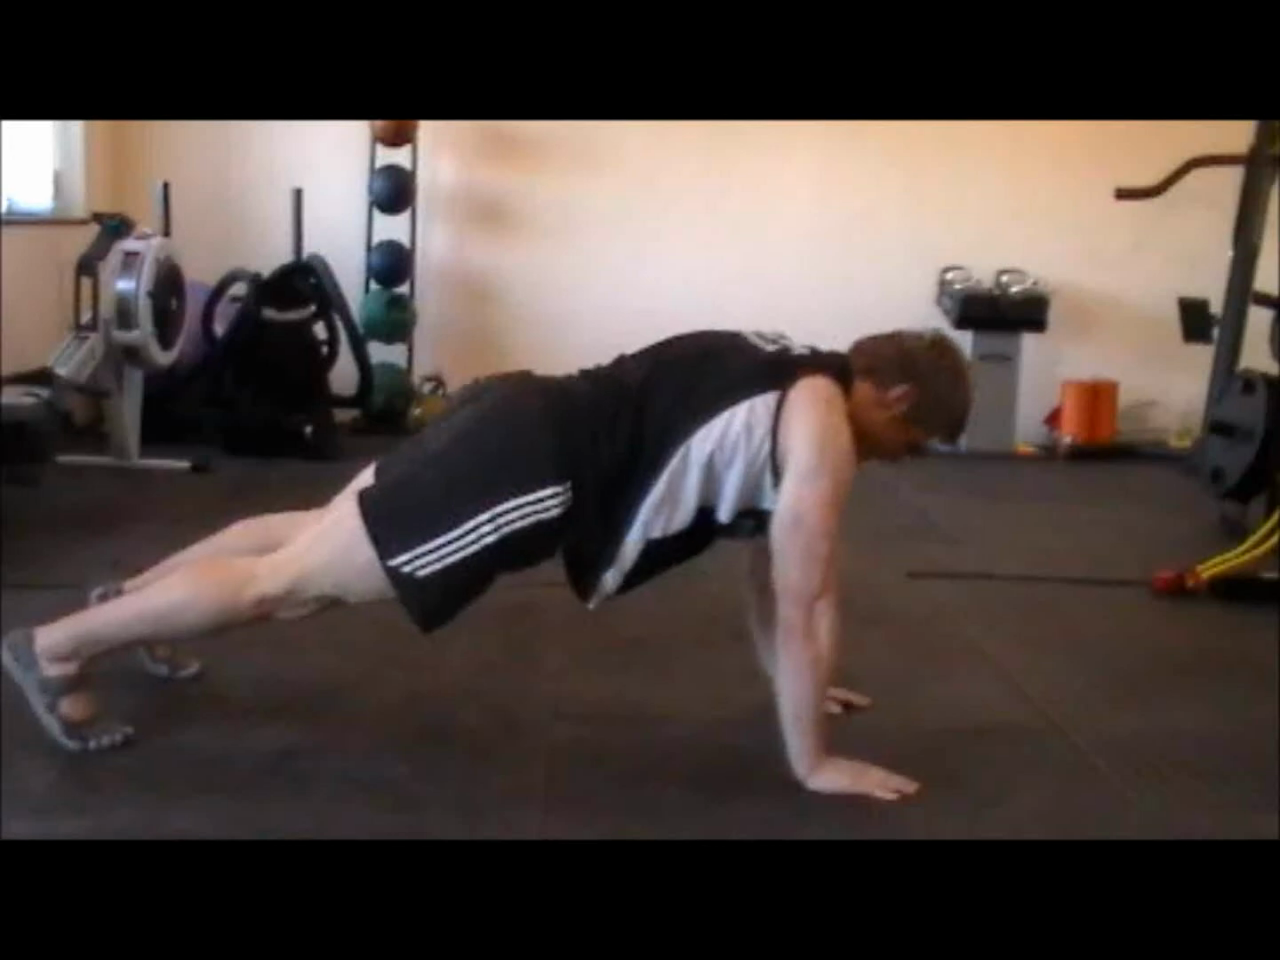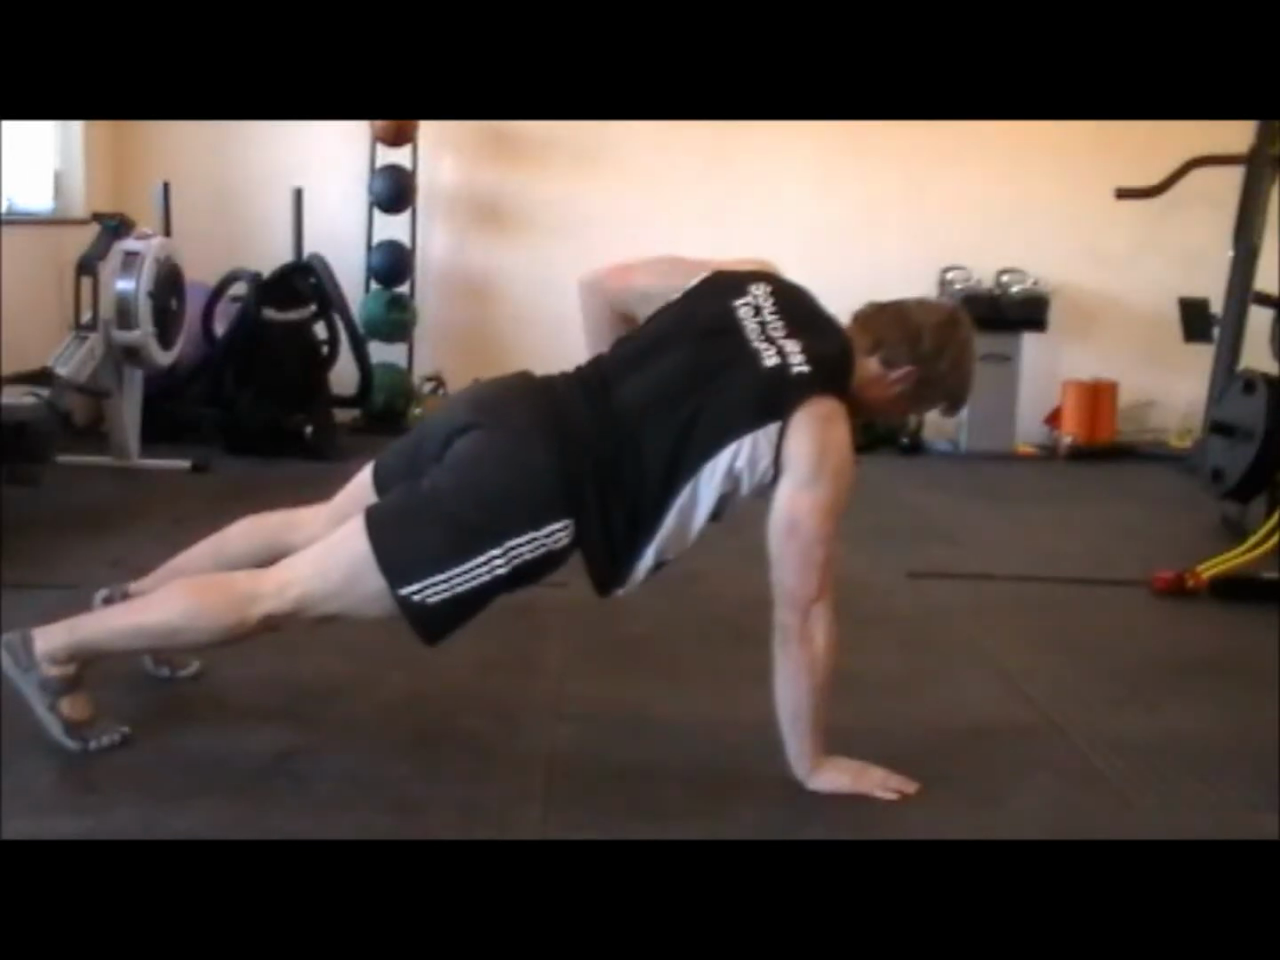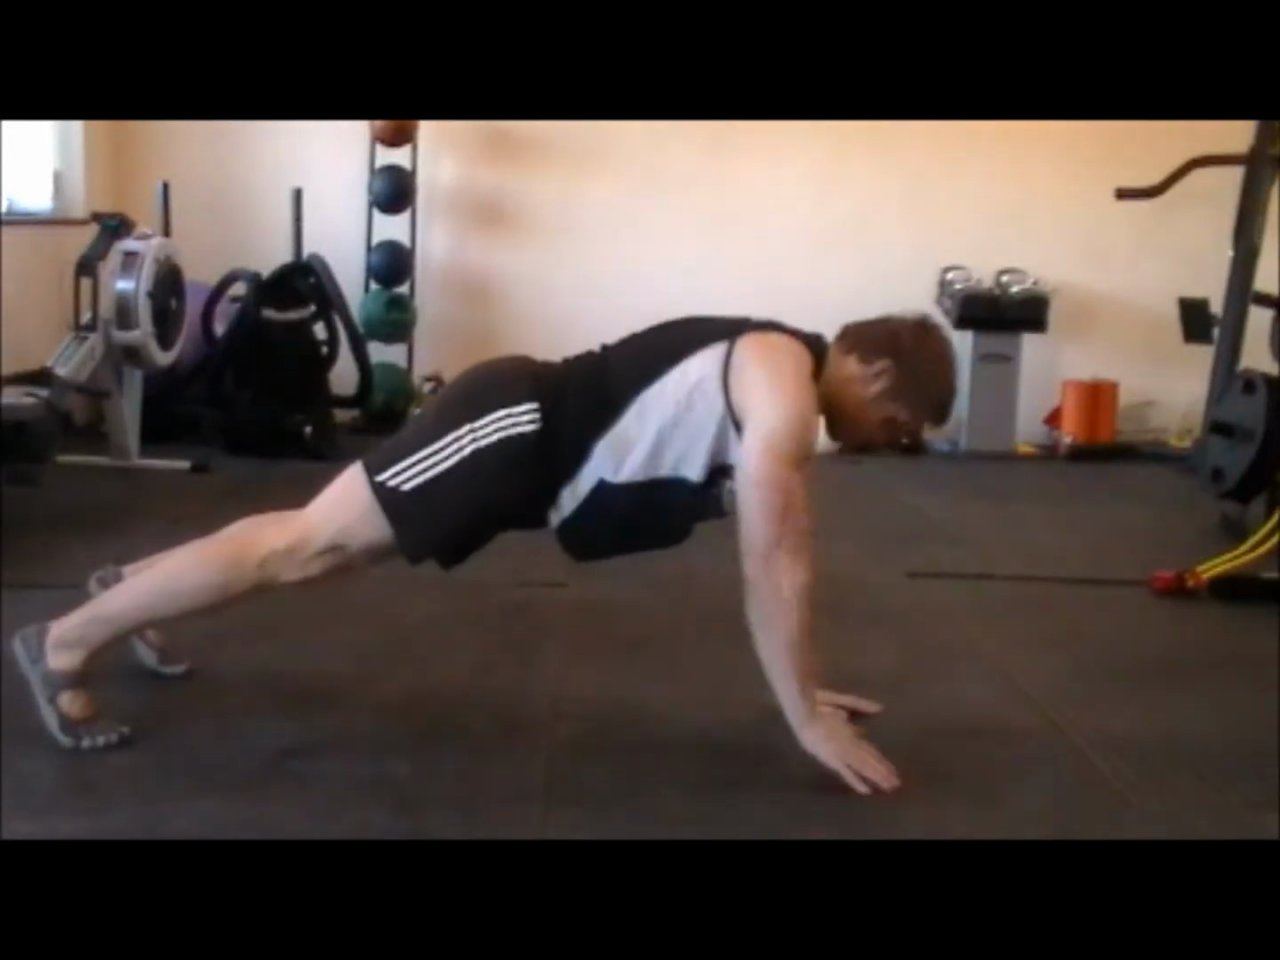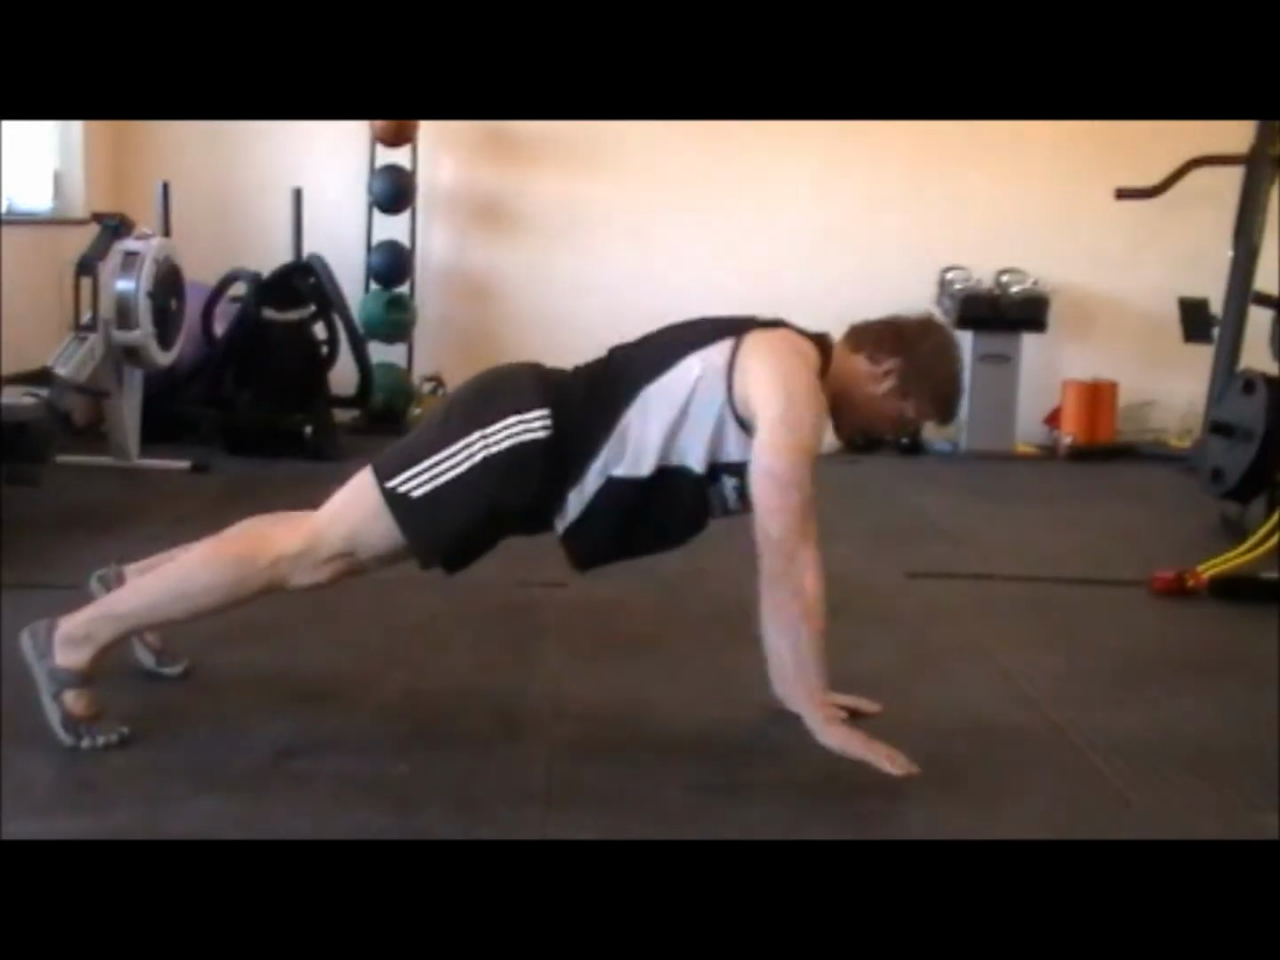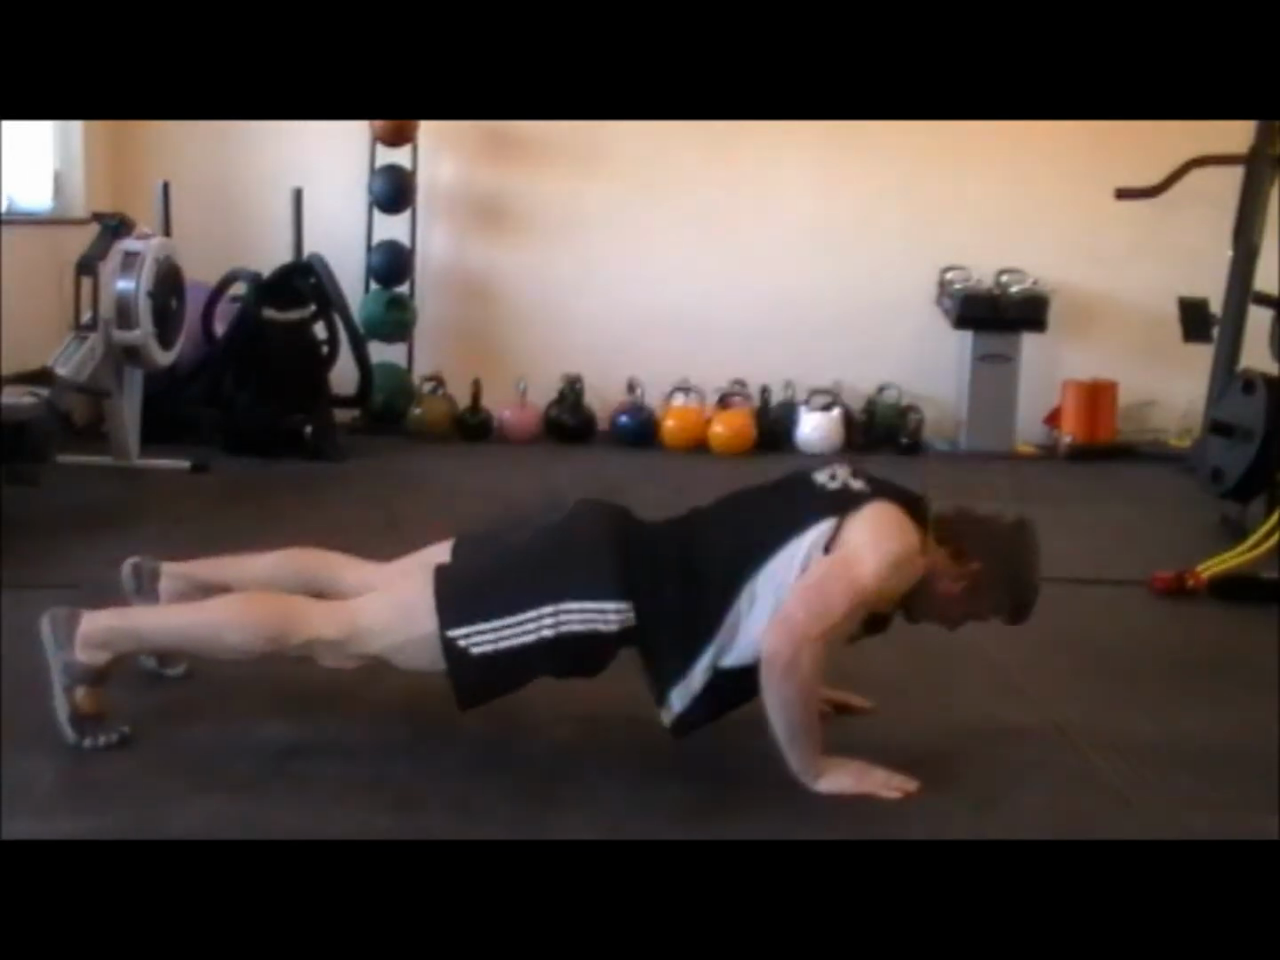
dt=1s
person 1, frame 1
left shoulder: (788, 386)
right shoulder: (825, 425)
left elbow: (765, 546)
right elbow: (807, 602)
left wrist: (788, 675)
right wrist: (814, 760)
left hip: (512, 419)
right hip: (528, 471)
left knee: (311, 532)
right knee: (288, 582)
left ankle: (126, 599)
person 1, frame 2
left shoulder: (754, 279)
right shoulder: (821, 431)
left elbow: (599, 289)
right elbow: (800, 610)
right wrist: (812, 761)
left hip: (503, 410)
right hip: (527, 490)
left knee: (315, 525)
right knee: (289, 594)
left ankle: (134, 595)
person 1, frame 3
left shoulder: (788, 398)
right shoulder: (785, 382)
left elbow: (782, 549)
right elbow: (769, 564)
left wrist: (800, 675)
right wrist: (810, 719)
left hip: (535, 452)
right hip: (512, 426)
left knee: (322, 541)
right knee: (302, 547)
left ankle: (126, 586)
right ankle: (63, 643)
person 1, frame 4
left shoulder: (809, 417)
right shoulder: (790, 371)
left elbow: (790, 555)
right elbow: (787, 558)
left wrist: (803, 687)
right wrist: (815, 708)
left hip: (550, 463)
right hip: (523, 430)
left knee: (324, 539)
right knee: (311, 550)
left ankle: (134, 580)
right ankle: (71, 642)
person 1, frame 5
left shoulder: (867, 510)
right shoulder: (895, 546)
right elbow: (786, 648)
left wrist: (803, 691)
right wrist: (815, 767)
left hip: (598, 550)
right hip: (597, 590)
left knee: (360, 578)
right knee: (340, 633)
left ankle: (167, 581)
right ankle: (92, 639)
